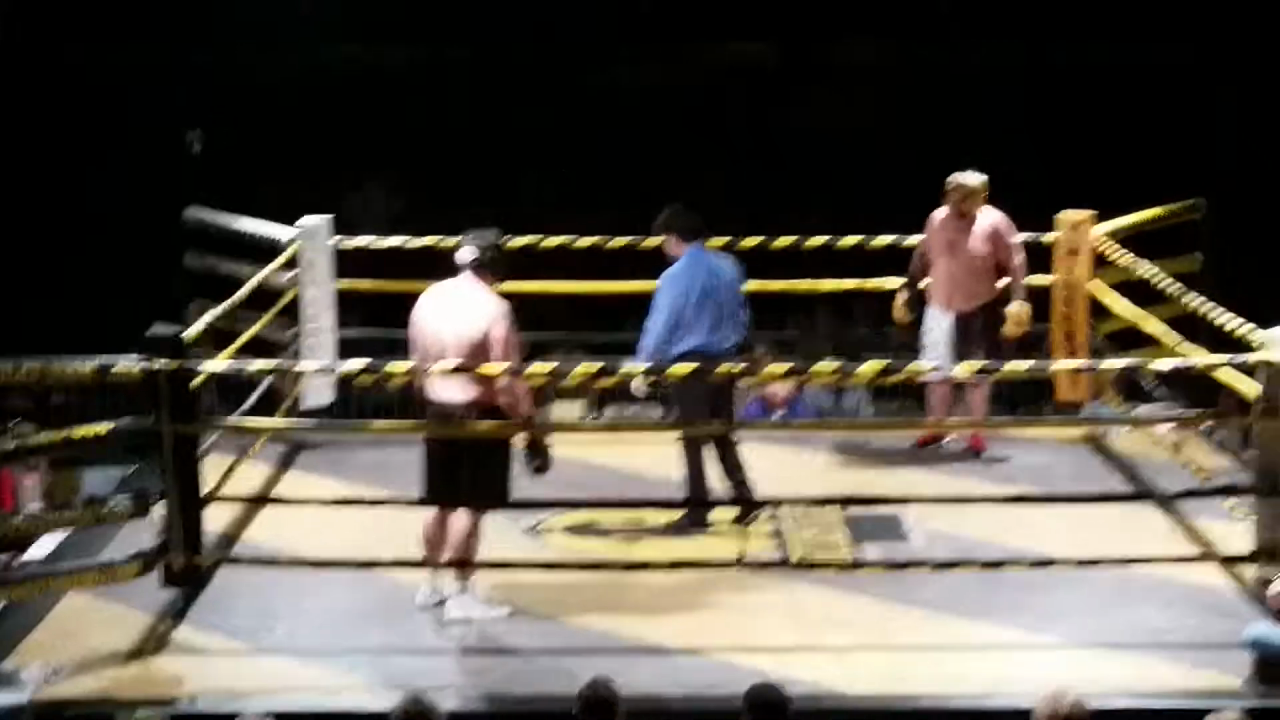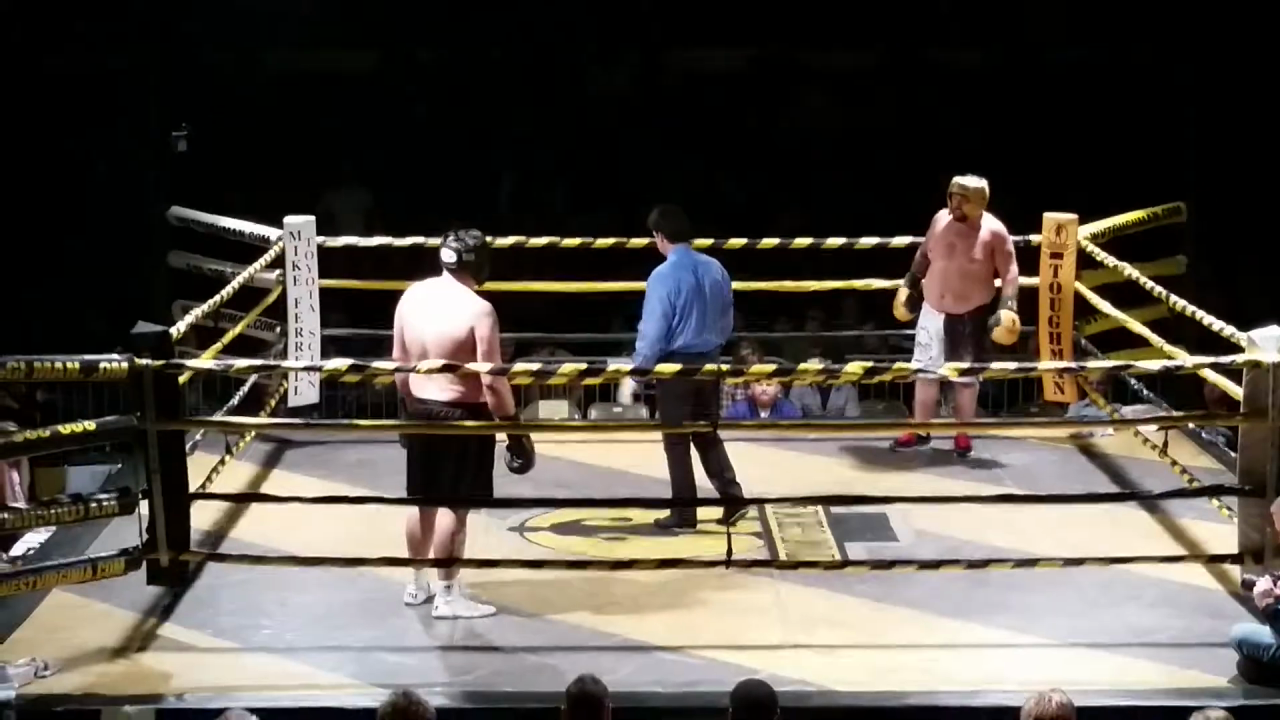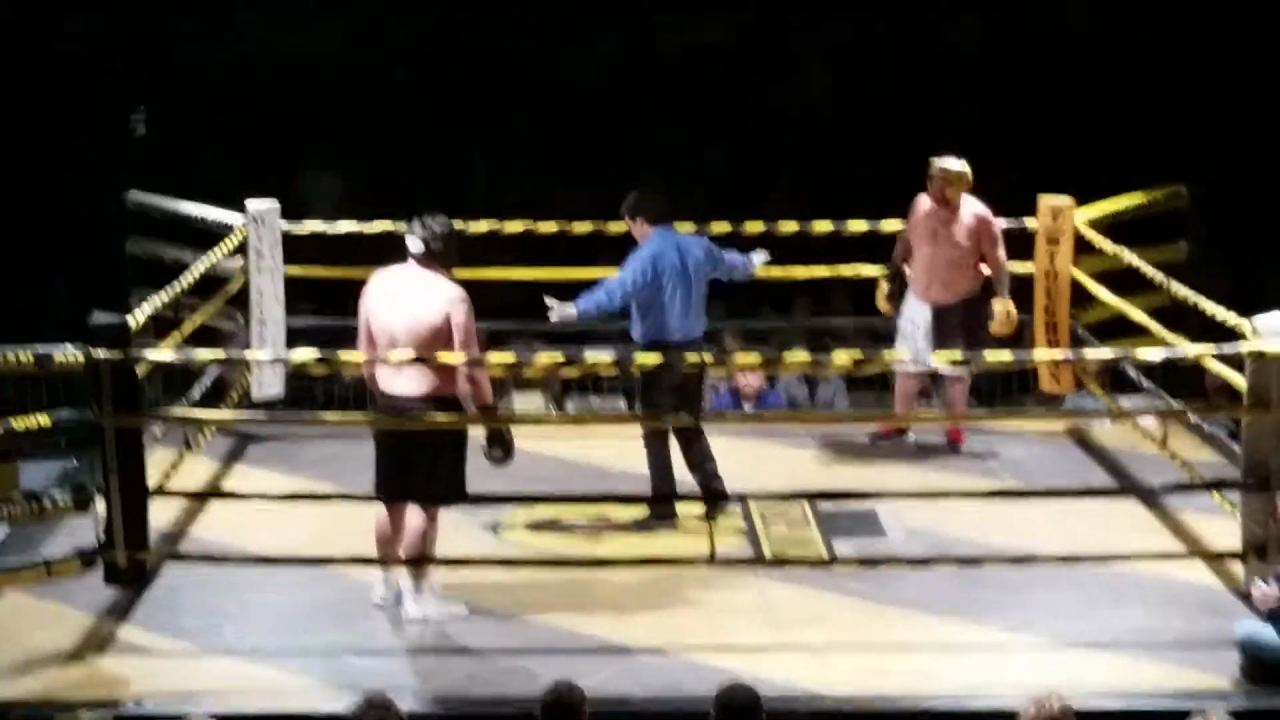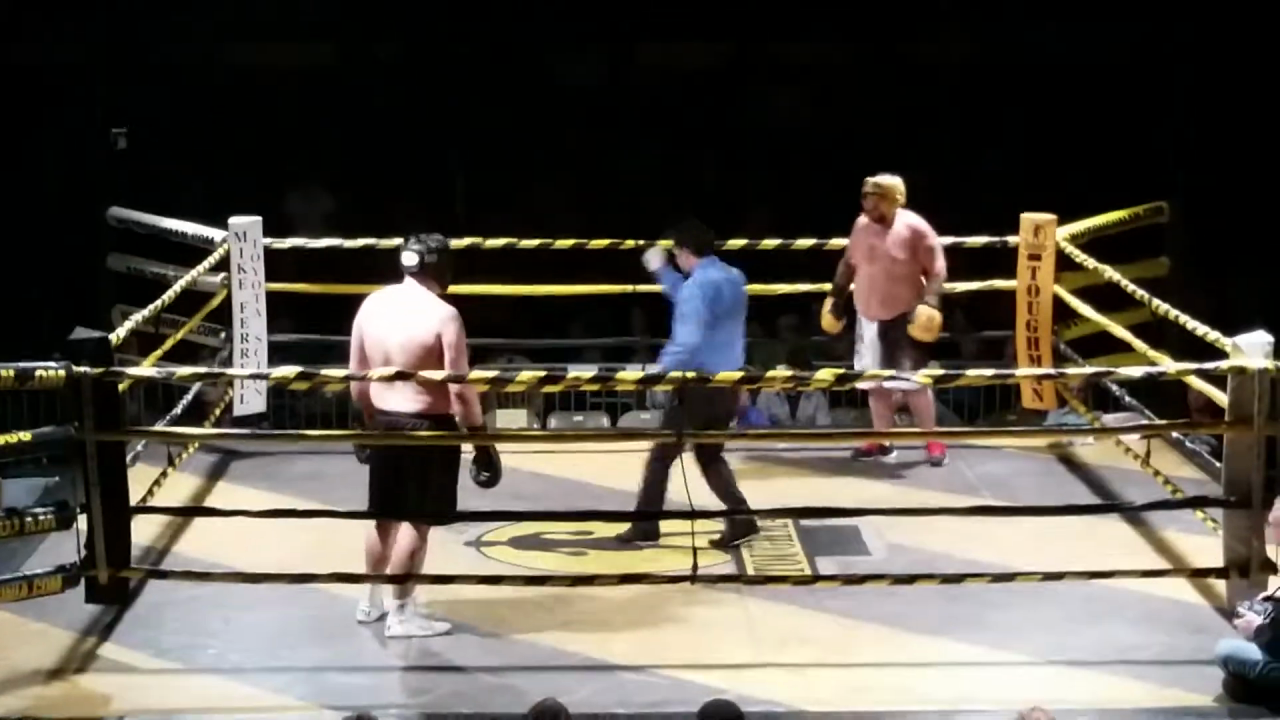
dt=0.5s
person 1, frame 1
left shoulder: (429, 297)
right shoulder: (494, 309)
left elbow: (419, 364)
right elbow: (508, 381)
right wrist: (530, 426)
left hip: (440, 413)
right hip: (480, 417)
left knee: (441, 503)
right knee: (470, 508)
left ankle: (432, 586)
right ankle: (460, 598)
person 1, frame 2
left shoulder: (411, 295)
right shoulder: (478, 309)
left elbow: (399, 362)
right elbow: (492, 380)
right wrist: (513, 426)
left hip: (421, 410)
right hip: (463, 416)
left knee: (424, 501)
right knee: (454, 506)
left ankle: (417, 584)
right ankle: (447, 595)
person 1, frame 3
left shoulder: (377, 284)
right shoulder: (451, 296)
left elbow: (366, 356)
right elbow: (470, 368)
right wrist: (491, 416)
left hip: (390, 405)
right hip: (433, 410)
left knee: (392, 499)
right knee: (425, 504)
left ankle: (386, 583)
right ankle: (417, 595)
person 1, frame 4
left shoulder: (372, 304)
right shoulder: (443, 315)
left elbow: (357, 376)
right elbow: (460, 389)
left wrist: (369, 421)
right wrist: (480, 438)
left hip: (385, 423)
right hip: (427, 428)
left knee: (385, 516)
right knee: (416, 522)
left ankle: (372, 601)
right ankle: (401, 614)
person 2, frame 1
left shoulder: (675, 277)
right shoulder: (729, 267)
left elbow: (659, 328)
right elbow: (741, 316)
left hip: (691, 366)
right hip: (724, 362)
left knee: (693, 439)
right knee: (722, 433)
left ankle: (698, 513)
right ankle: (745, 499)
person 2, frame 2
left shoulder: (663, 276)
right shoulder: (715, 269)
left elbow: (653, 331)
right elbow: (726, 320)
left hip: (675, 366)
right hip: (708, 362)
left knee: (676, 440)
right knee: (707, 434)
left ankle: (684, 513)
right ankle: (733, 499)
person 2, frame 3
left shoulder: (647, 256)
right shoulder: (697, 246)
left elbow: (618, 290)
right elbow: (729, 263)
left wrist: (576, 308)
right wrist: (750, 264)
left hip: (660, 353)
right hip: (692, 349)
left knee: (656, 432)
right knee: (689, 426)
left ankle: (663, 508)
right ankle: (715, 494)
person 2, frame 4
left shoulder: (698, 285)
right shoulder: (735, 278)
left elbow: (689, 339)
left wrist: (663, 369)
right wrist: (661, 271)
left hip: (698, 385)
right hip: (729, 384)
left knee: (662, 455)
right knee: (710, 455)
left ankle: (645, 526)
right ankle: (741, 520)
person 3, frame 1
left shoulder: (994, 223)
right shoulder: (937, 218)
left elbow: (1014, 262)
right elbow: (923, 254)
left wrist: (1017, 297)
right wrist: (910, 287)
left hip: (979, 312)
right hip: (940, 310)
left knee: (975, 374)
right knee: (936, 373)
left ankle: (976, 433)
right ankle: (938, 429)
person 3, frame 2
left shoulder: (994, 231)
right shoulder: (940, 219)
left elbow: (1009, 272)
right elbow: (924, 253)
left wrist: (1008, 306)
right wrist: (910, 283)
left hip: (970, 315)
right hip: (932, 310)
left knee: (965, 375)
right knee: (925, 373)
left ankle: (963, 434)
right ankle: (920, 431)
person 3, frame 3
left shoulder: (978, 215)
right shoulder: (920, 205)
left elbow: (996, 258)
right elbow: (906, 242)
left wrist: (1001, 295)
right wrist: (893, 275)
left hip: (959, 304)
right hip: (918, 300)
left knee: (955, 368)
right knee: (906, 363)
left ankle: (956, 426)
right ankle: (900, 423)
person 3, frame 4
left shoulder: (914, 228)
right shoulder: (861, 225)
left elbow: (937, 269)
right elbow: (848, 263)
left wrist: (929, 302)
right wrist: (836, 295)
left hip: (904, 317)
right hip: (868, 317)
left knee: (912, 379)
right knee: (873, 381)
left ankle: (932, 439)
right ankle: (882, 440)
